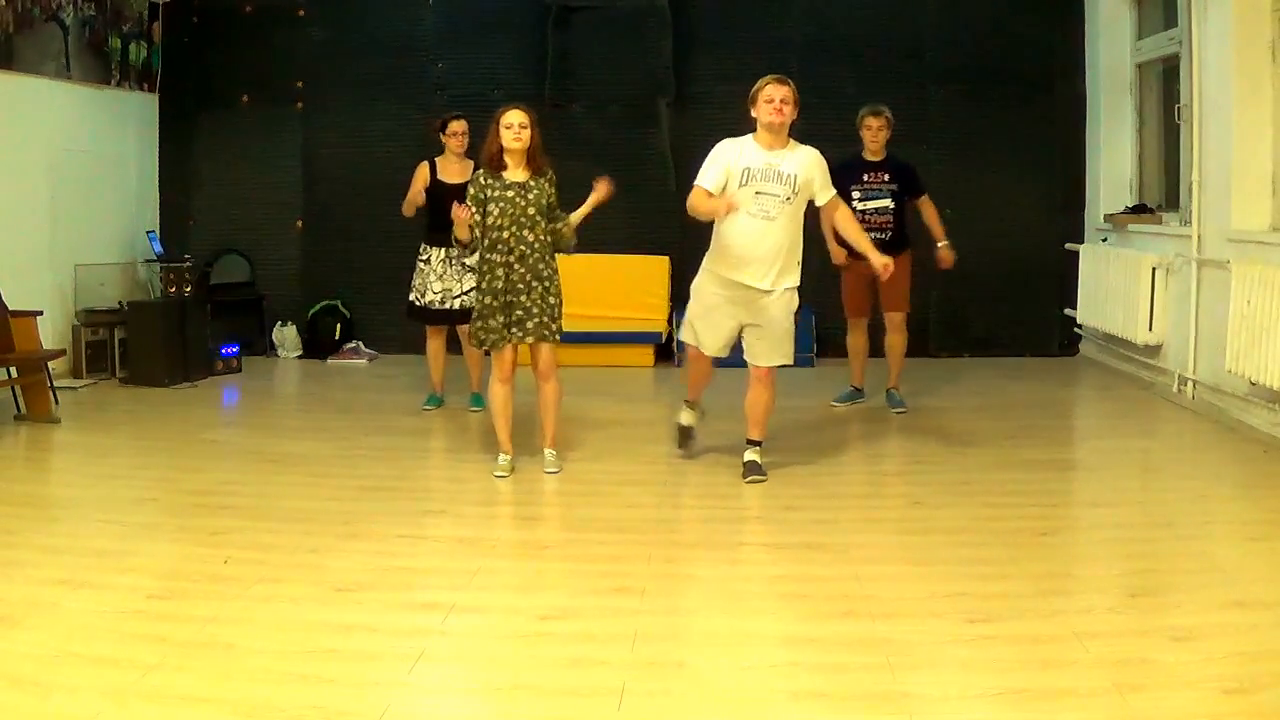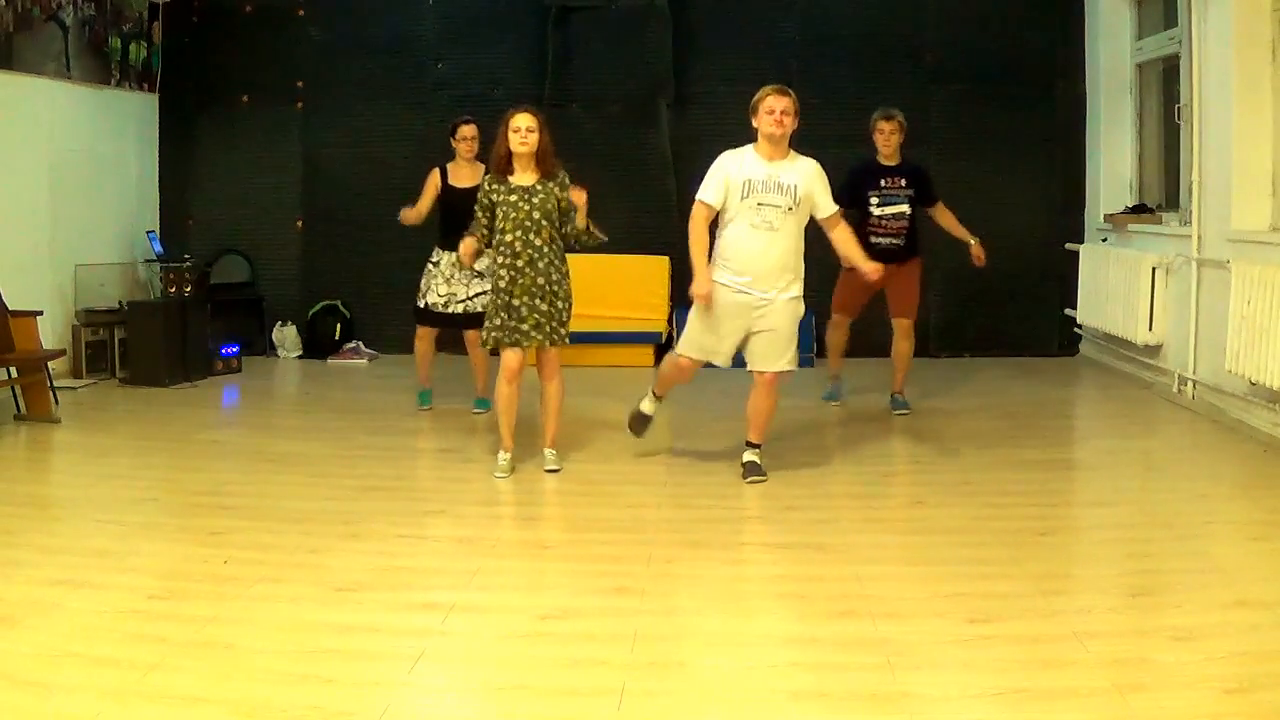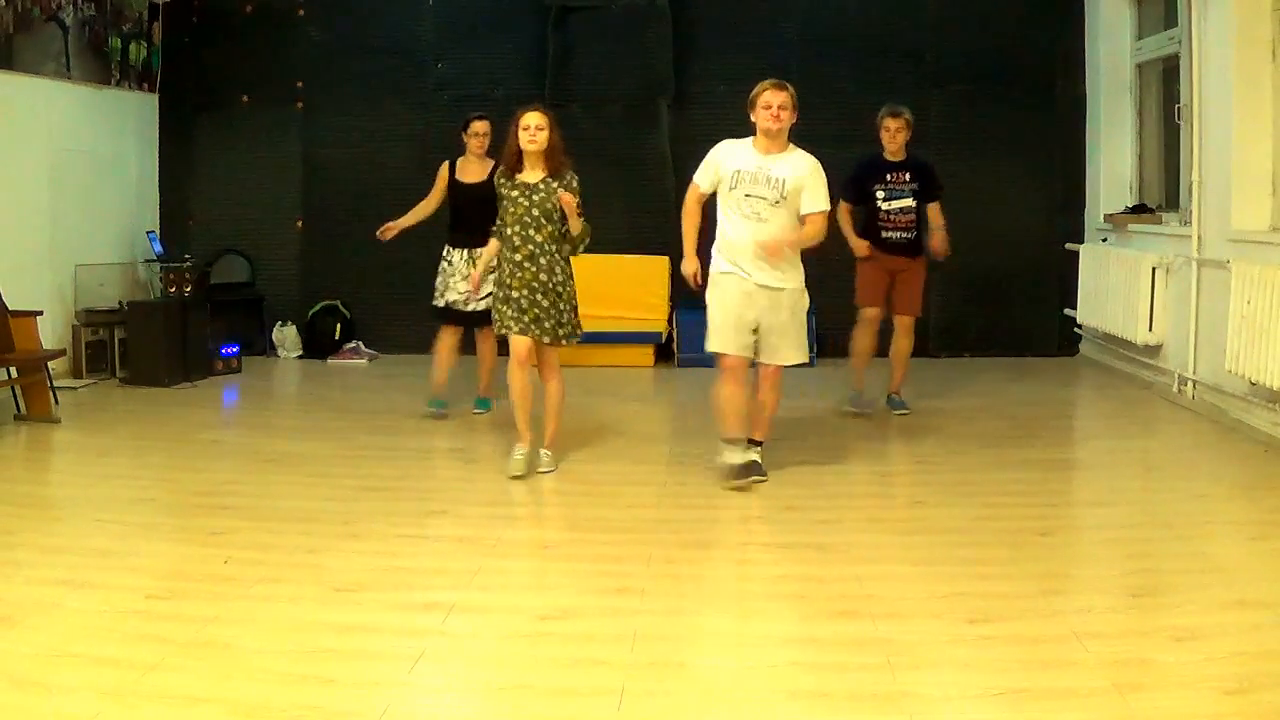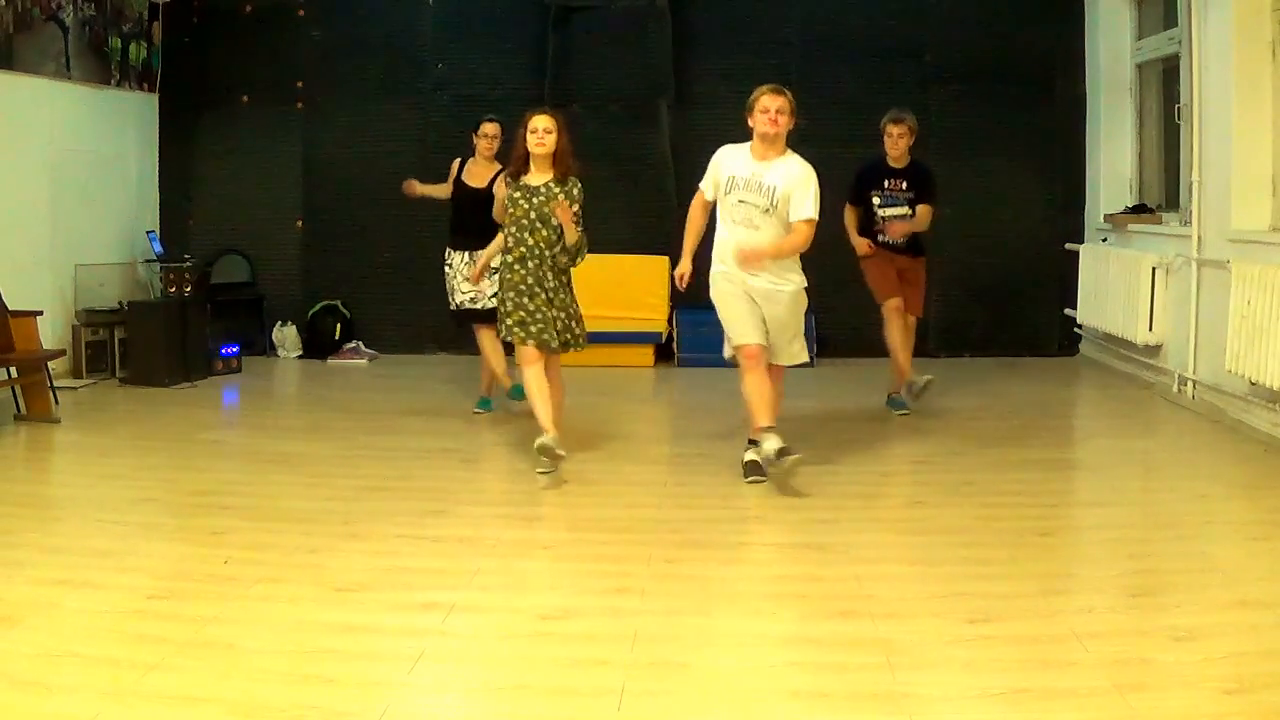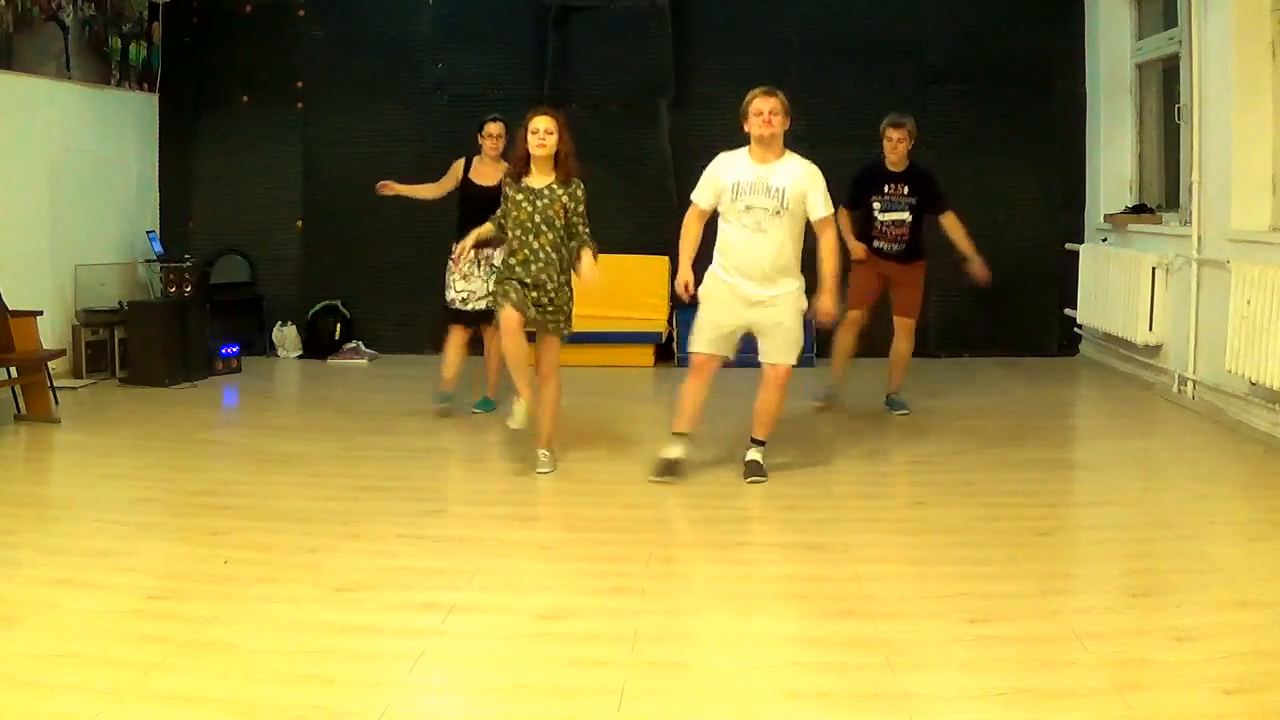
dt=0.2s
person 1, frame 1
left shoulder: (810, 159)
right shoulder: (728, 150)
left elbow: (837, 210)
right elbow: (695, 203)
left wrist: (872, 252)
right wrist: (714, 208)
left hip: (777, 286)
right hip: (723, 278)
left knee: (764, 371)
right knee: (699, 351)
left ankle: (754, 451)
right ankle: (691, 407)
person 1, frame 2
left shoulder: (810, 171)
right shoulder: (729, 163)
left elbow: (835, 224)
right elbow: (700, 218)
left wrist: (861, 261)
right wrist: (701, 272)
left hip: (781, 295)
right hip: (727, 287)
left knee: (768, 376)
right knee: (688, 360)
left ankle: (752, 451)
right ankle: (652, 398)
person 1, frame 3
left shoulder: (806, 166)
right shoulder: (726, 152)
left elbow: (818, 227)
right elbow: (694, 198)
left wrist: (787, 242)
right wrist: (689, 253)
left hip: (783, 285)
right hip: (729, 276)
left knee: (771, 368)
right knee: (733, 363)
left ankle: (754, 449)
right ankle: (732, 448)
person 1, frame 4
left shoulder: (801, 172)
right shoulder: (725, 157)
left elbow: (802, 236)
right elbow: (700, 204)
left wrist: (763, 251)
right wrist: (685, 257)
left hip: (779, 285)
right hip: (730, 278)
left knee: (774, 369)
right knee: (753, 356)
left ankle: (752, 450)
right ankle: (769, 441)
person 1, frame 5
left shoulder: (805, 173)
right shoulder: (723, 165)
left elbow: (827, 232)
right elbow: (694, 215)
left wrist: (828, 289)
right wrist: (684, 267)
left hip: (780, 291)
right hip: (726, 284)
left knee: (777, 372)
right knee: (702, 362)
left ankle: (755, 451)
right ankle: (677, 446)
person 2, frame 1
left shoulder: (545, 178)
right shoulder: (484, 179)
right elbow: (470, 237)
left wrist: (589, 204)
right wrist: (461, 225)
left hip: (540, 281)
right hip: (498, 282)
left knee: (546, 365)
right knee: (503, 367)
left ankle: (550, 447)
right ankle: (505, 450)
person 2, frame 2
left shoulder: (556, 181)
right shoulder: (493, 183)
left elbow: (575, 236)
right elbow: (481, 228)
left wrist: (581, 211)
right wrist: (468, 247)
left hip: (549, 283)
right hip: (509, 284)
left knee: (549, 365)
right knee: (510, 367)
left ankle: (550, 446)
right ankle: (506, 448)
person 2, frame 3
left shoulder: (565, 180)
right shoulder: (506, 178)
left elbow: (577, 240)
left wrist: (572, 212)
right wrist: (481, 266)
left hip: (553, 279)
right hip: (514, 279)
left knee: (548, 362)
right knee: (520, 354)
left ankle: (549, 443)
right ankle: (523, 442)
person 2, frame 4
left shoulder: (569, 186)
right shoulder: (512, 180)
left elbow: (575, 241)
left wrist: (568, 224)
right wrist: (484, 256)
left hip: (553, 283)
right hip: (516, 281)
left knee: (551, 365)
right knee: (529, 356)
left ankle: (552, 446)
right ankle: (549, 435)
person 2, frame 5
left shoulder: (571, 187)
right shoulder: (511, 181)
left elbow: (579, 237)
left wrist: (587, 264)
right wrist: (474, 236)
left hip: (554, 282)
right hip: (514, 275)
left knee: (547, 365)
right knee: (509, 321)
left ankle: (544, 446)
right ankle: (523, 395)
person 3, frame 1
left shoulder: (903, 170)
right shoulder: (844, 170)
left elbow: (924, 204)
left wrist: (942, 241)
right wrist: (831, 245)
left hip: (894, 256)
right hip: (855, 257)
left knee: (896, 320)
right knee: (856, 322)
left ankle: (893, 389)
right ankle: (856, 386)
person 3, frame 2
left shoulder: (918, 176)
right shoulder: (859, 174)
left elbow: (940, 211)
left wrist: (971, 240)
left hip: (905, 262)
left knee: (904, 326)
right knee: (839, 319)
left ankle: (897, 392)
right ankle: (833, 376)
person 3, frame 3
left shoulder: (923, 170)
right shoulder: (865, 168)
left elbow: (934, 211)
right elbow: (843, 209)
left wrist: (939, 233)
right wrist: (853, 238)
left hip: (911, 258)
right hip: (875, 254)
left knee: (905, 323)
right knee: (869, 317)
left ankle: (894, 391)
right ankle: (857, 388)
person 3, frame 4
left shoulder: (922, 175)
right shoulder: (867, 172)
left elbow: (924, 217)
right elbow: (850, 208)
left wrist: (905, 227)
right wrist: (854, 236)
left hip: (911, 256)
right hip: (875, 252)
left knee: (908, 322)
right knee: (893, 309)
left ankle: (894, 391)
right ankle: (910, 380)
person 3, frame 5
left shoulder: (923, 180)
right shoulder: (867, 176)
left elbow: (948, 219)
right elbow: (844, 212)
left wrist: (972, 255)
right wrist: (851, 241)
left hip: (909, 263)
right hip: (870, 259)
left knee: (904, 326)
right knee: (852, 318)
left ankle: (893, 392)
right ankle: (834, 385)
person 4, frame 1
right shoulder: (427, 168)
right elbow: (407, 210)
right wrist: (412, 201)
left hip: (467, 255)
right hip: (434, 254)
left knee: (468, 326)
right knee: (435, 327)
left ankle: (477, 390)
right ankle: (437, 391)
person 4, frame 2
right shoulder: (439, 175)
right elbow: (422, 211)
right wrist: (407, 217)
right hip: (444, 257)
left knee: (473, 332)
right knee: (426, 328)
left ankle: (482, 394)
right ankle: (425, 387)
person 4, frame 3
left shoulder: (499, 171)
right shoulder: (448, 167)
right elbow: (431, 204)
right wrist: (400, 223)
right hip: (455, 254)
left knee: (485, 326)
right knee: (452, 324)
left ankle: (484, 393)
right ankle: (438, 392)
person 4, frame 4
left shoulder: (505, 176)
right shoulder: (460, 165)
right wrist: (421, 189)
right hip: (458, 255)
left knee: (489, 322)
right knee: (481, 323)
left ankle: (485, 392)
right ankle: (508, 385)
person 4, frame 5
right shoulder: (463, 165)
right elbow: (436, 190)
right wrist: (398, 189)
left hip: (496, 255)
left knee: (492, 327)
right knee: (458, 324)
left ankle: (491, 394)
right ankle: (447, 389)
